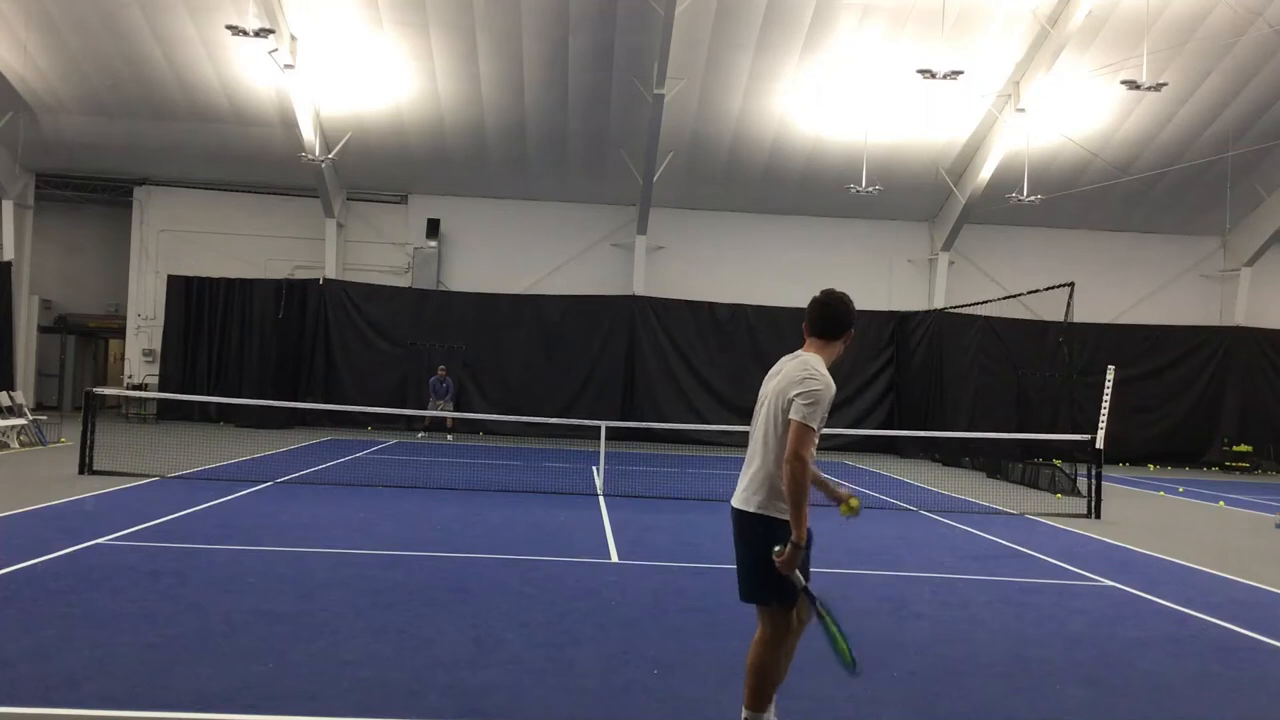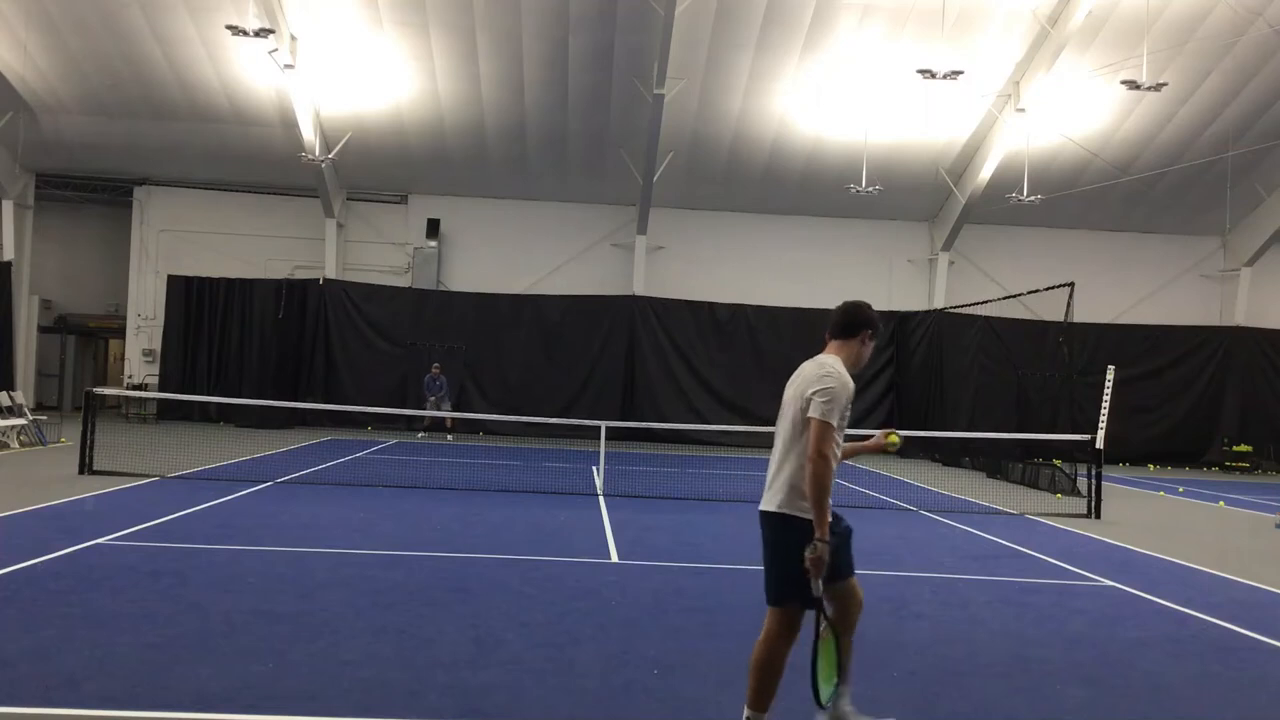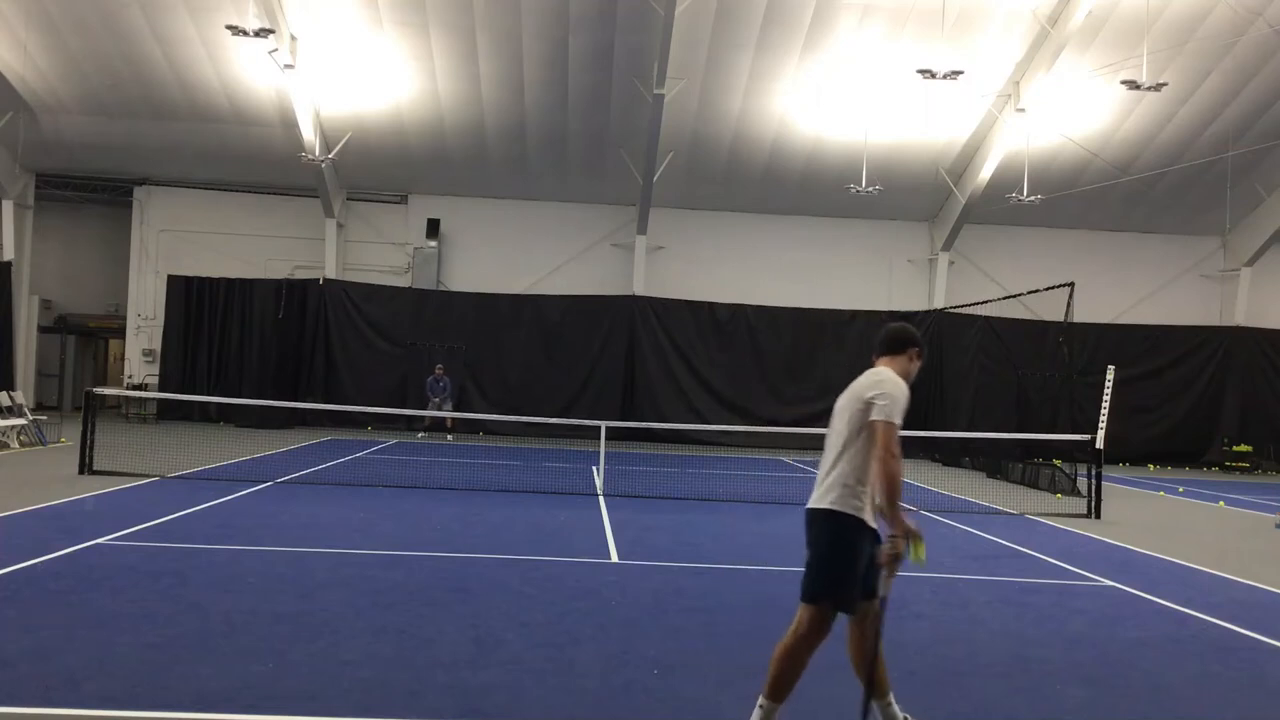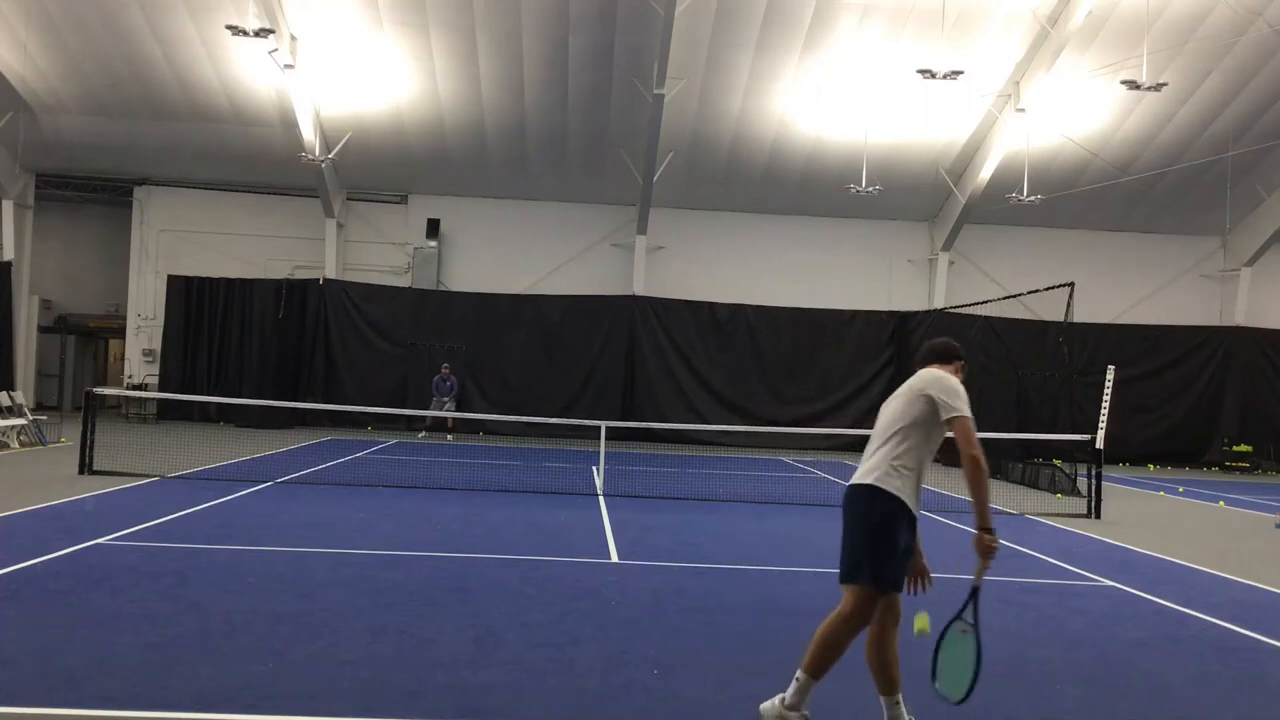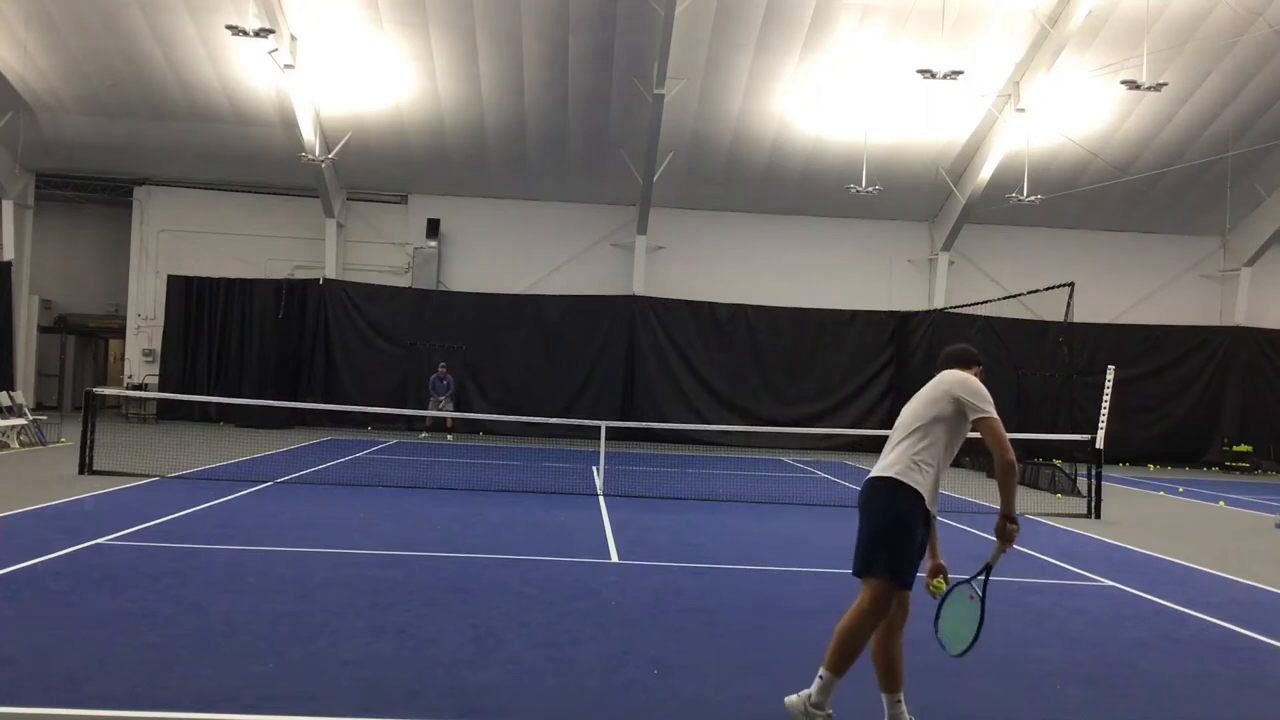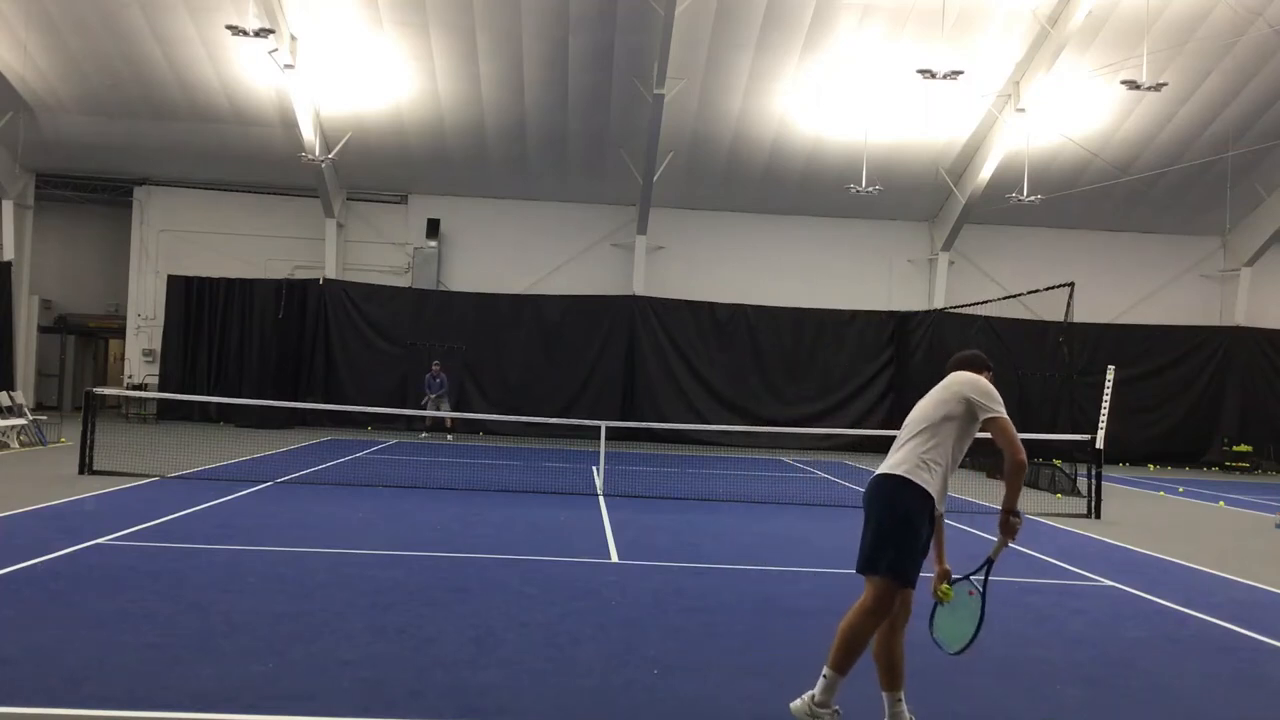
dt=0.3s
person 1, frame 1
left shoulder: (784, 367)
right shoulder: (816, 380)
right elbow: (795, 459)
left wrist: (831, 490)
right wrist: (798, 535)
left hip: (760, 508)
right hip: (770, 516)
left knee: (796, 615)
right knee: (777, 625)
person 1, frame 2
left shoulder: (811, 369)
right shoulder: (836, 377)
right elbow: (817, 458)
left wrist: (866, 446)
right wrist: (821, 534)
left hip: (799, 514)
right hip: (795, 516)
left knee: (848, 601)
right knee: (785, 624)
person 1, frame 3
left shoulder: (860, 386)
right shoulder: (892, 386)
right elbow: (887, 457)
left wrist: (893, 520)
right wrist: (896, 530)
left hip: (840, 514)
right hip: (840, 518)
left knee: (867, 620)
right knee: (813, 624)
person 1, frame 4
left shoulder: (910, 391)
right shoulder: (944, 383)
right elbow: (972, 456)
left wrist: (915, 555)
right wrist: (983, 527)
left hip: (879, 502)
right hip: (878, 501)
left knee: (886, 614)
right knee: (858, 607)
person 1, frame 5
left shoulder: (932, 394)
right shoulder: (966, 384)
right elbow: (1005, 458)
left wrist: (933, 556)
right wrist: (1007, 516)
left hip: (894, 495)
right hip: (895, 495)
left knee: (895, 612)
right knee: (875, 602)
person 1, frame 6
left shoulder: (943, 398)
right shoulder: (975, 384)
left elbow: (934, 490)
right elbow: (1017, 457)
left wrist: (940, 562)
right wrist: (1009, 511)
left hip: (899, 494)
right hip: (901, 494)
left knee: (897, 611)
right knee: (878, 600)
